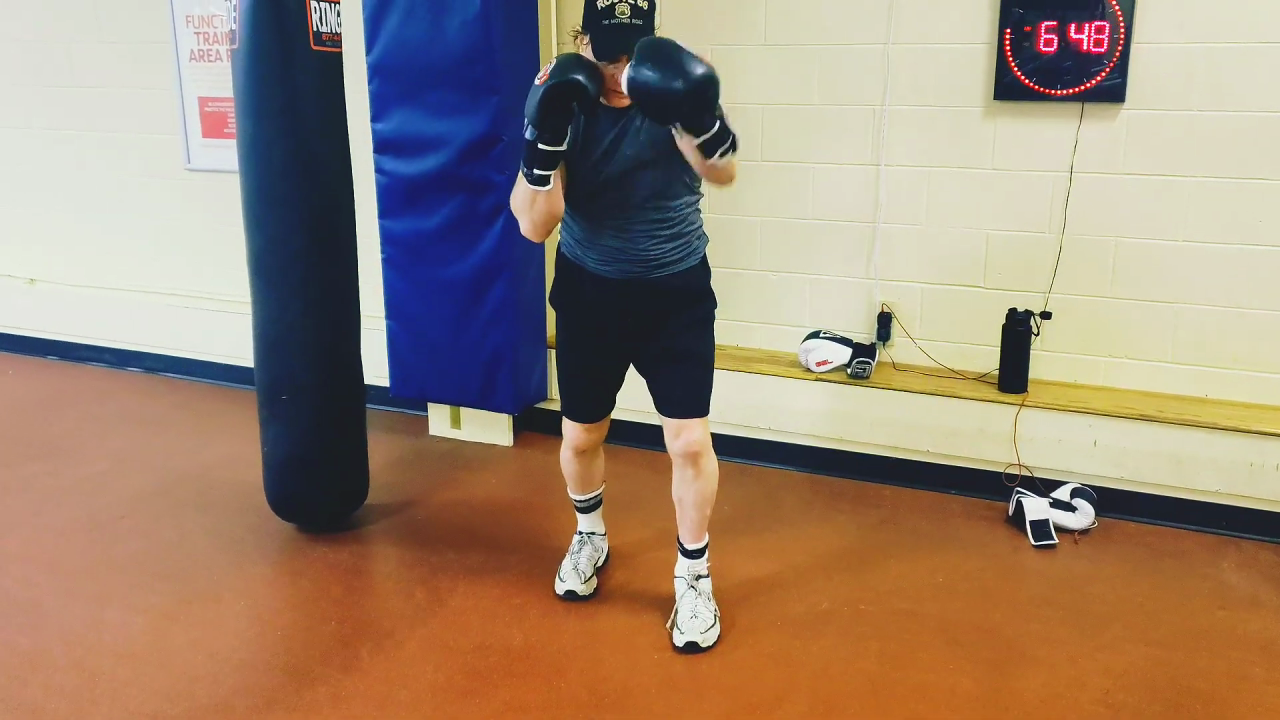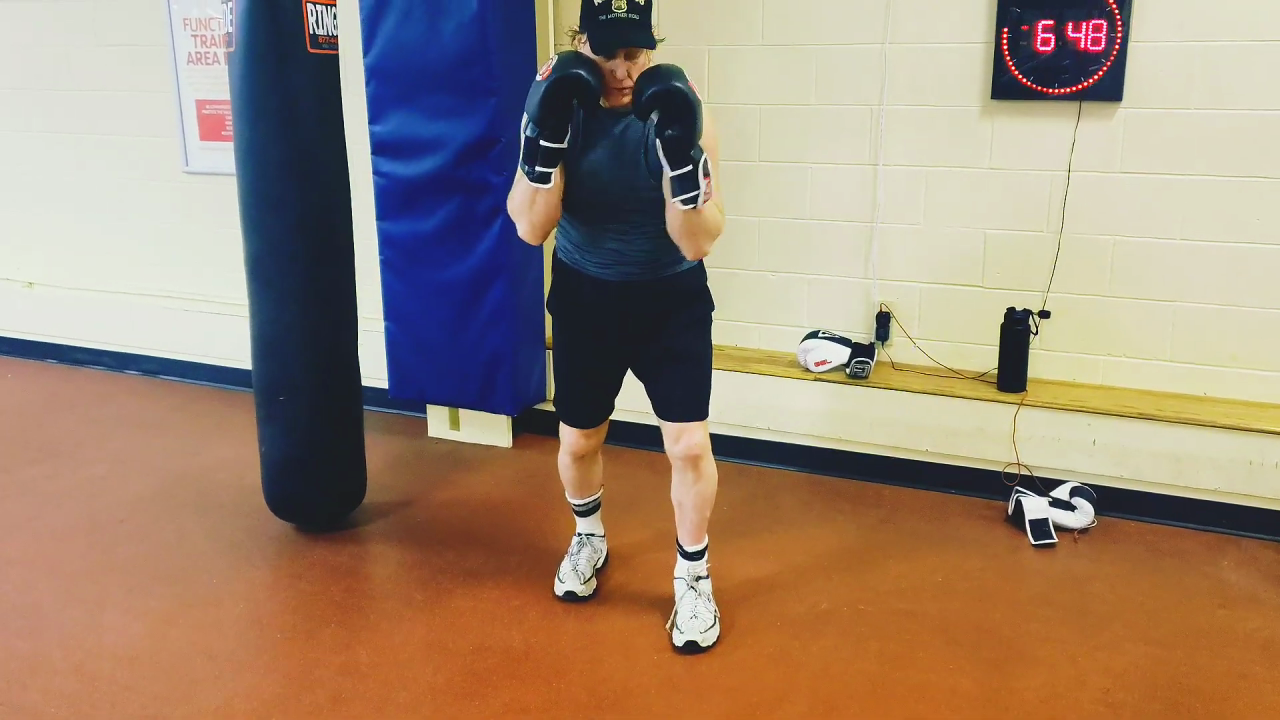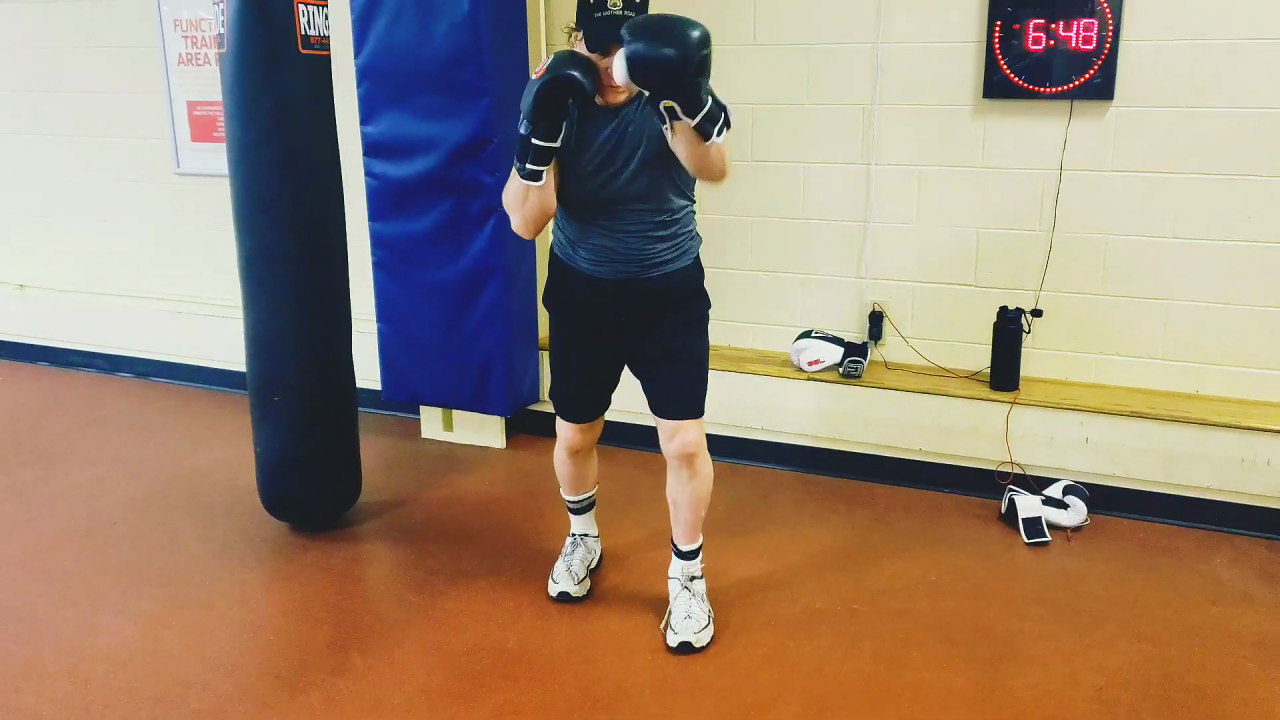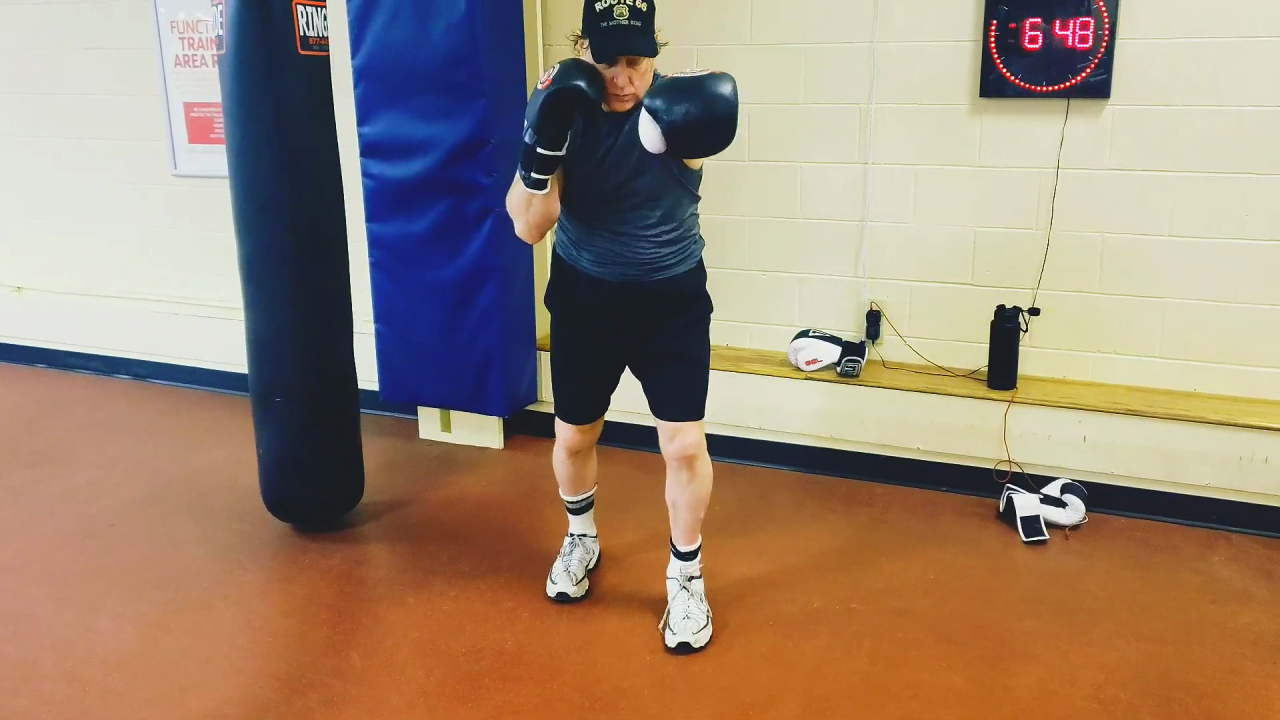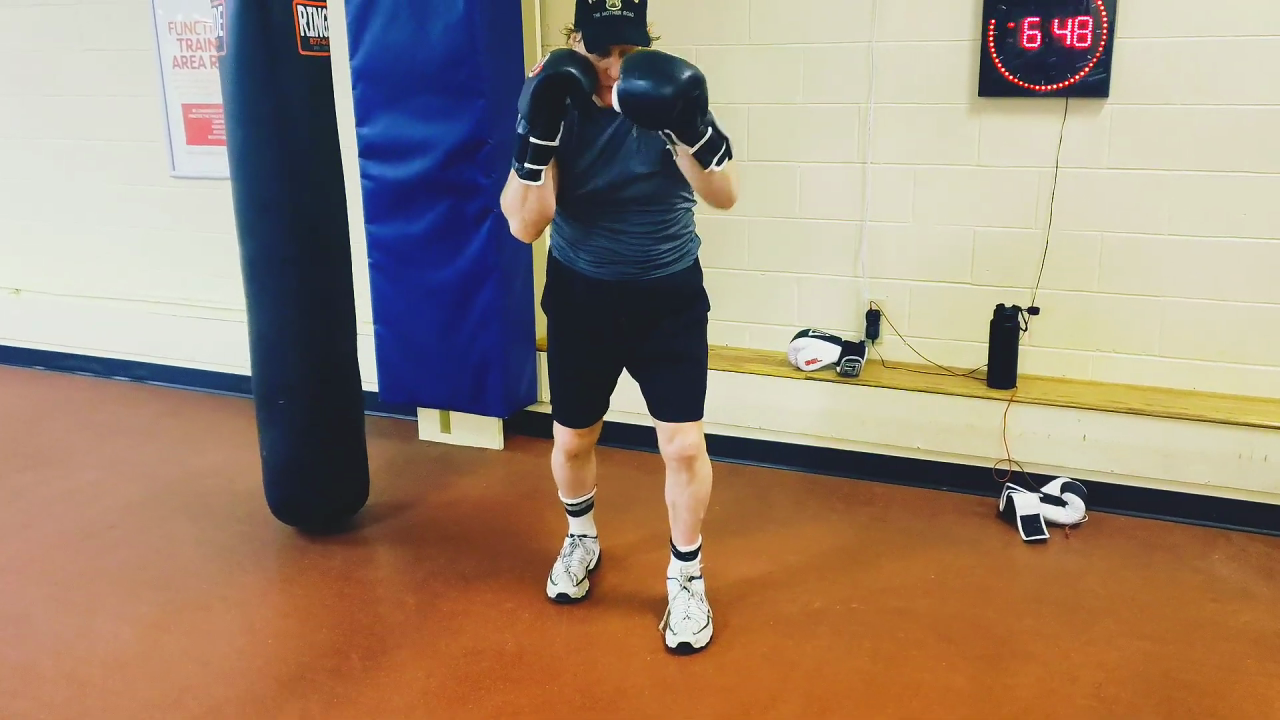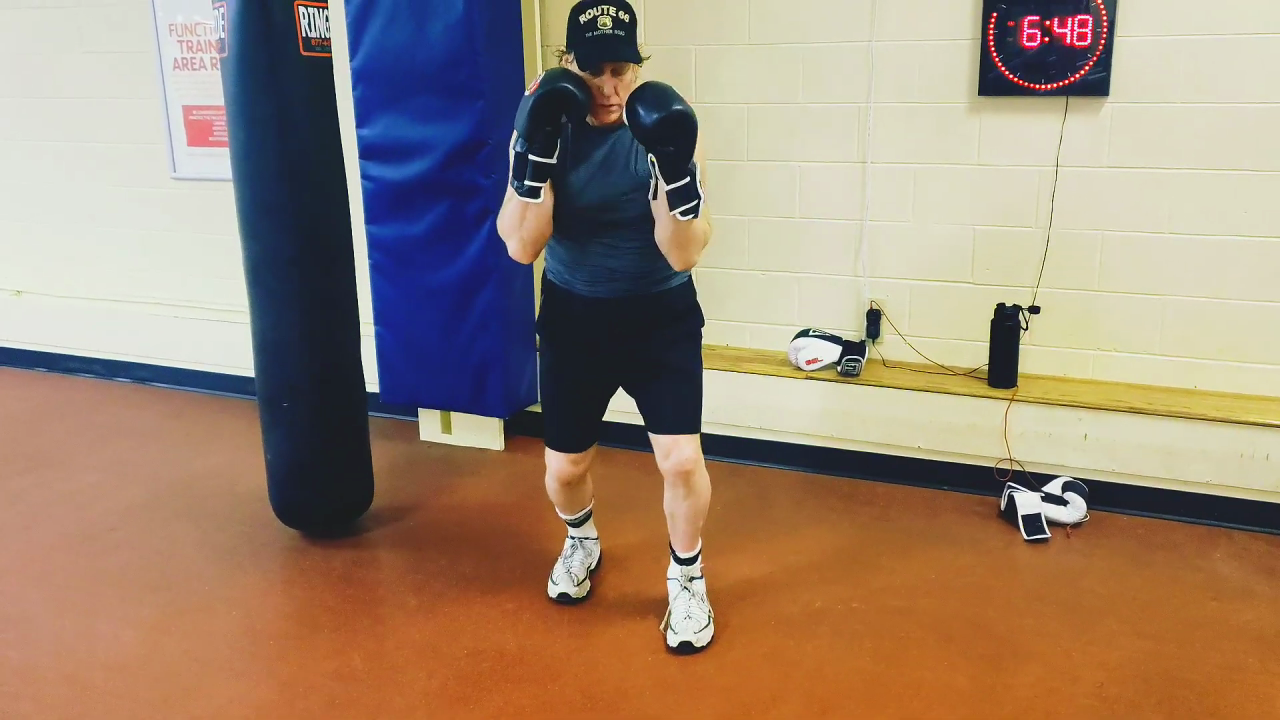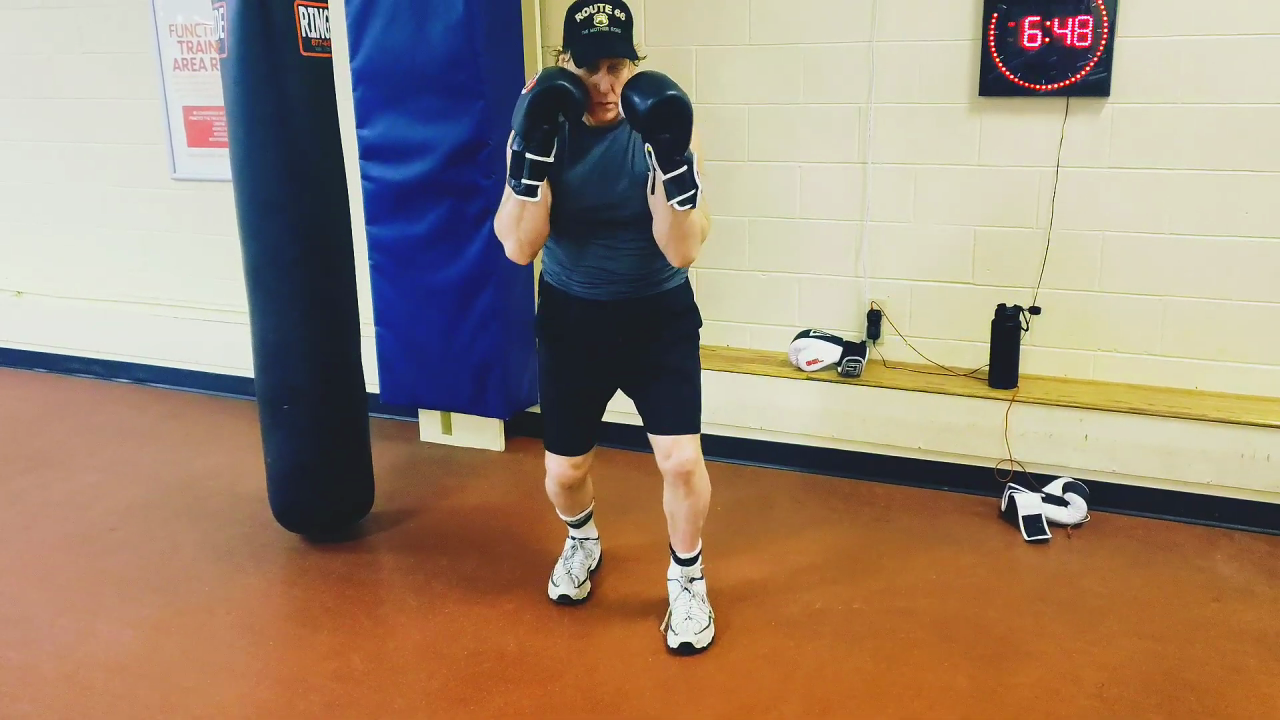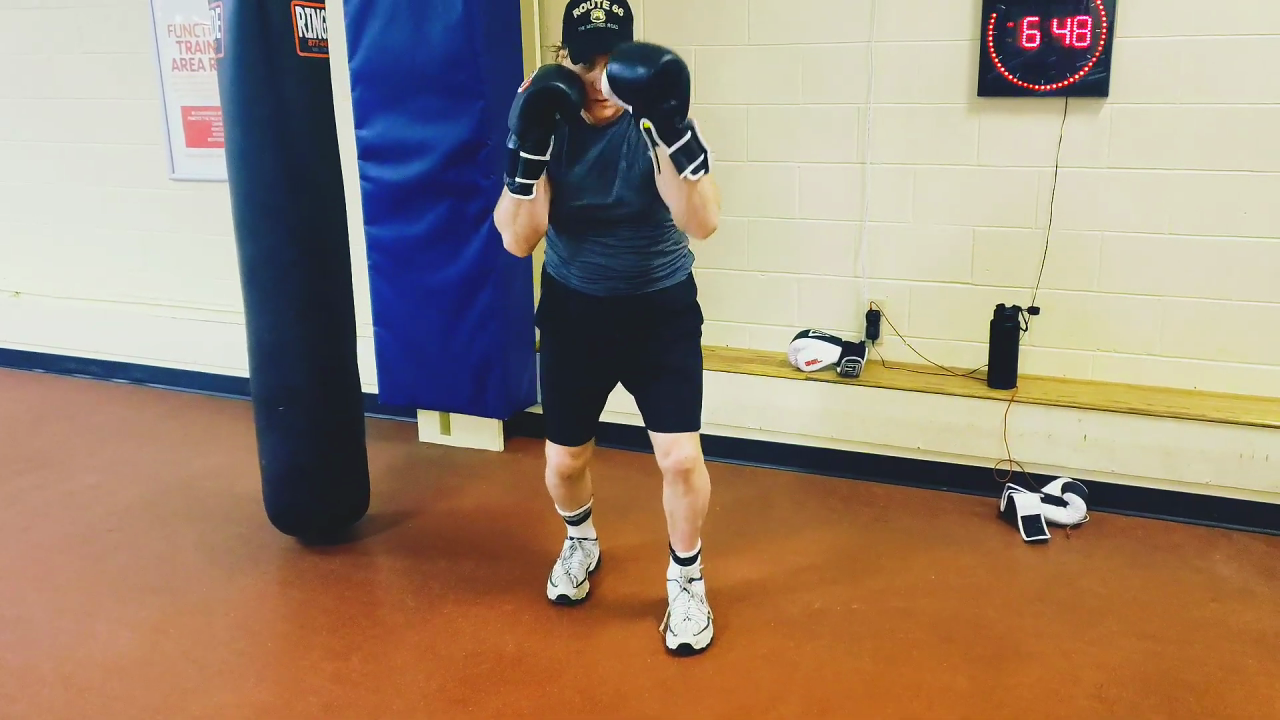
dt=0.3s
person 1, frame 1
left shoulder: (670, 102)
right shoulder: (563, 107)
left elbow: (722, 171)
right elbow: (534, 225)
left wrist: (699, 114)
right wrist: (543, 137)
left hip: (676, 294)
right hip: (589, 294)
left knee: (690, 442)
right knee: (581, 435)
left ankle: (694, 576)
right ankle: (590, 536)
person 1, frame 2
left shoulder: (679, 111)
right shoulder: (561, 109)
left elbow: (698, 244)
right elbow: (531, 228)
left wrist: (681, 152)
right wrist: (545, 134)
left hip: (672, 300)
right hip: (586, 299)
left knee: (690, 446)
right knee: (578, 442)
left ankle: (693, 578)
right ankle: (589, 538)
person 1, frame 3
left shoulder: (666, 99)
right shoulder: (556, 104)
left elbow: (713, 167)
right elbow: (525, 222)
left wrist: (690, 94)
right wrist: (538, 131)
left hip: (669, 296)
right hip: (583, 294)
left knee: (685, 442)
right knee: (574, 434)
left ankle: (687, 576)
right ankle: (583, 537)
person 1, frame 4
left shoulder: (667, 108)
right shoulder: (564, 107)
left elbow: (703, 117)
right elbow: (528, 227)
left wrist: (697, 111)
right wrist: (542, 141)
left hip: (671, 299)
right hip: (584, 297)
left knee: (684, 445)
right knee: (573, 436)
left ankle: (686, 576)
right ankle: (581, 538)
person 1, frame 5
left shoulder: (665, 105)
right shoulder: (553, 107)
left elbow: (724, 196)
right elbow: (524, 225)
left wrist: (695, 129)
right wrist: (537, 133)
left hip: (667, 299)
right hip: (581, 298)
left knee: (684, 446)
right knee: (571, 440)
left ankle: (686, 576)
right ankle: (581, 538)
person 1, frame 6
left shoulder: (661, 130)
right shoulder: (546, 127)
left elbow: (684, 256)
right elbow: (521, 246)
left wrist: (678, 167)
right wrist: (535, 150)
left hip: (661, 318)
right hip: (575, 319)
left knee: (682, 463)
right knee: (565, 468)
left ankle: (686, 579)
right ankle: (581, 542)
person 1, frame 7
left shoulder: (662, 130)
right shoulder: (542, 130)
left elbow: (683, 251)
right elbow: (519, 246)
left wrist: (673, 159)
right wrist: (533, 150)
left hip: (659, 318)
right hip: (572, 321)
left knee: (683, 462)
right knee: (565, 470)
left ankle: (687, 580)
right ankle: (582, 543)
person 1, frame 8
left shoulder: (656, 122)
right shoulder: (546, 127)
left elbow: (702, 223)
right elbow: (518, 240)
left wrist: (674, 128)
right wrist: (528, 148)
left hip: (661, 313)
right hip: (575, 314)
left knee: (682, 459)
right knee: (564, 459)
left ankle: (685, 580)
right ankle: (580, 542)
